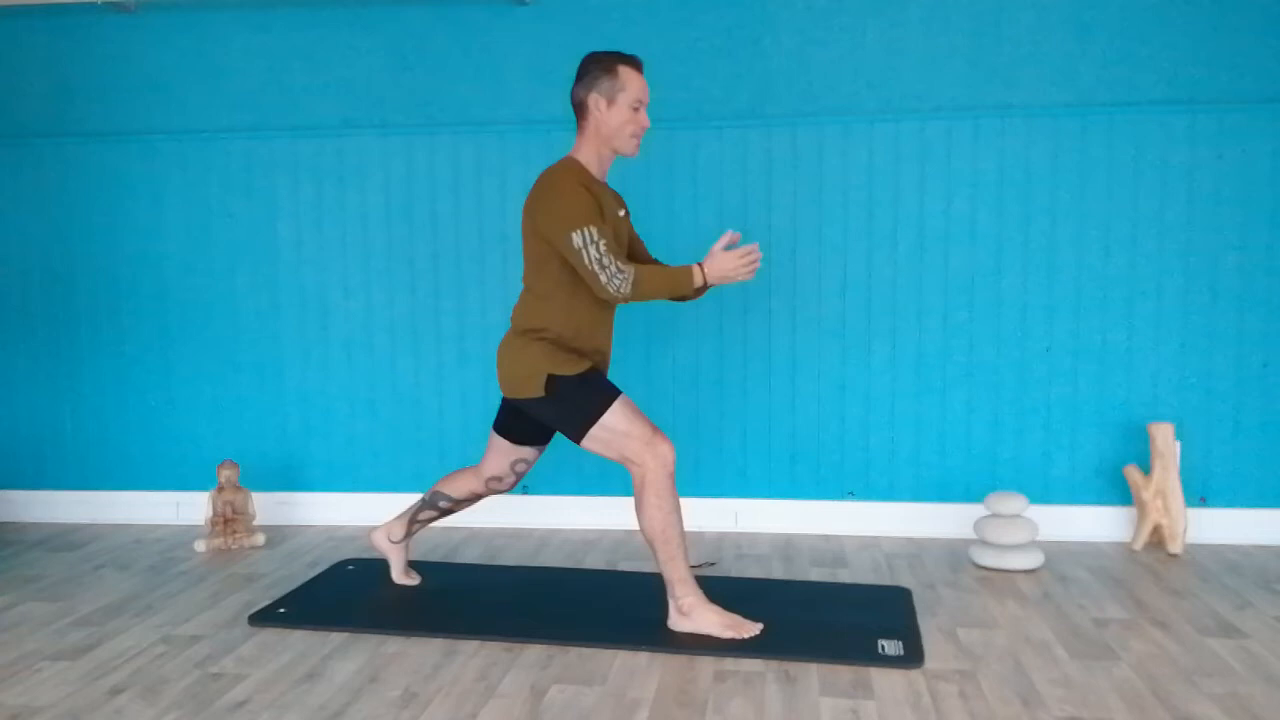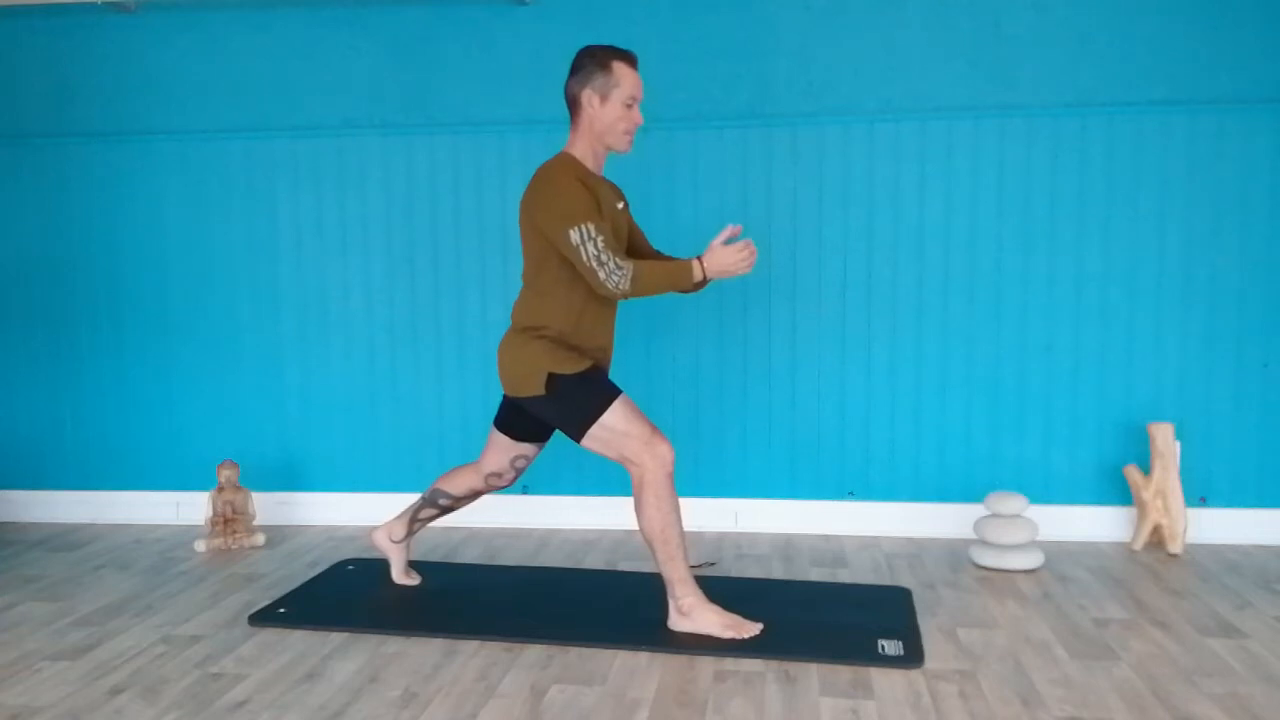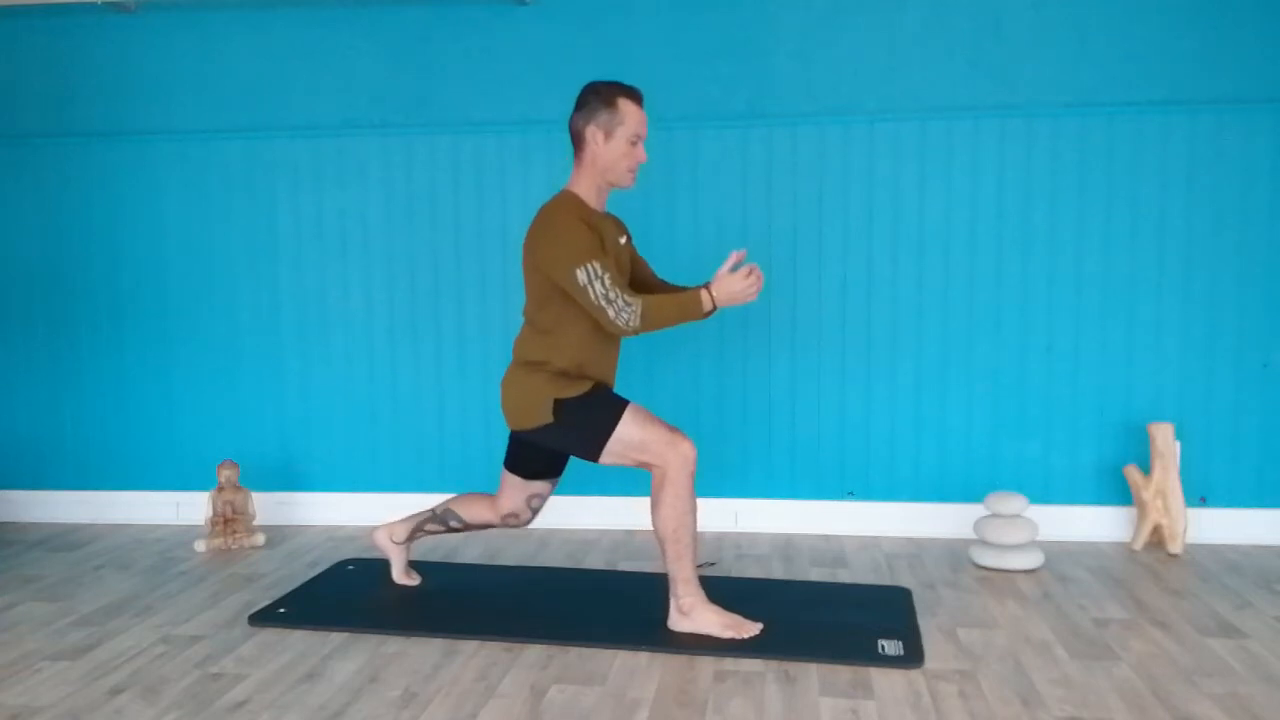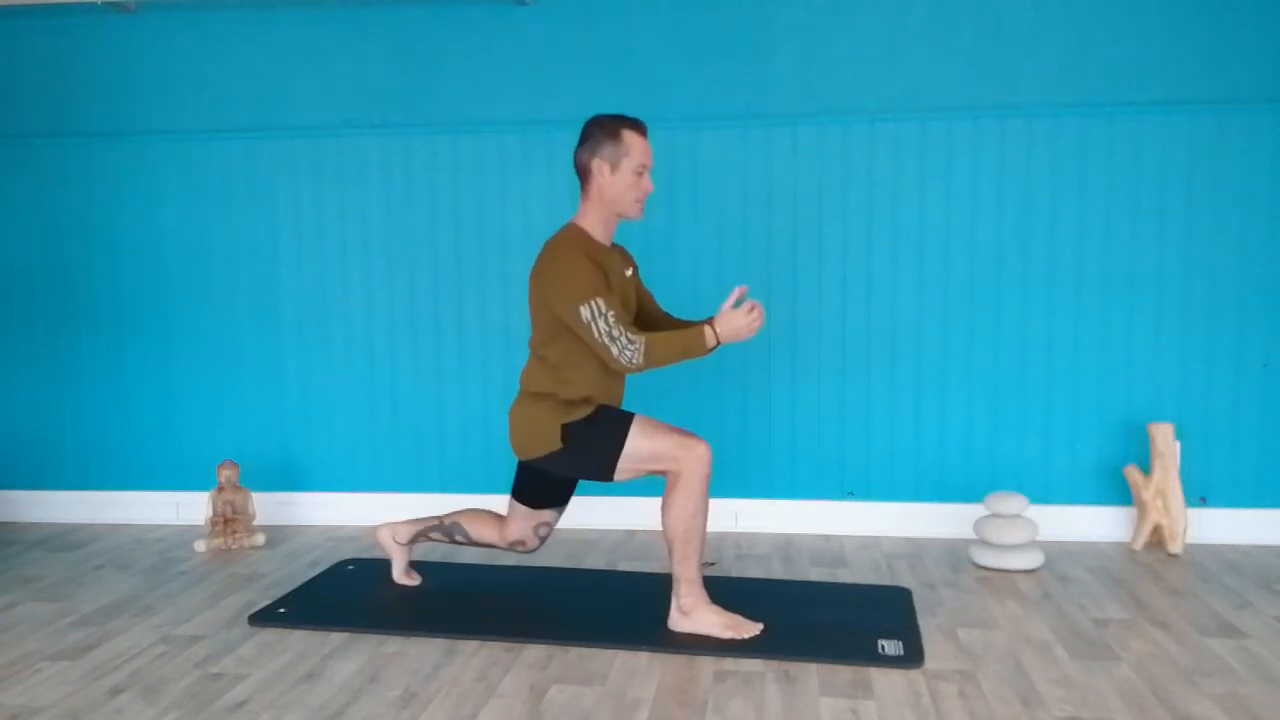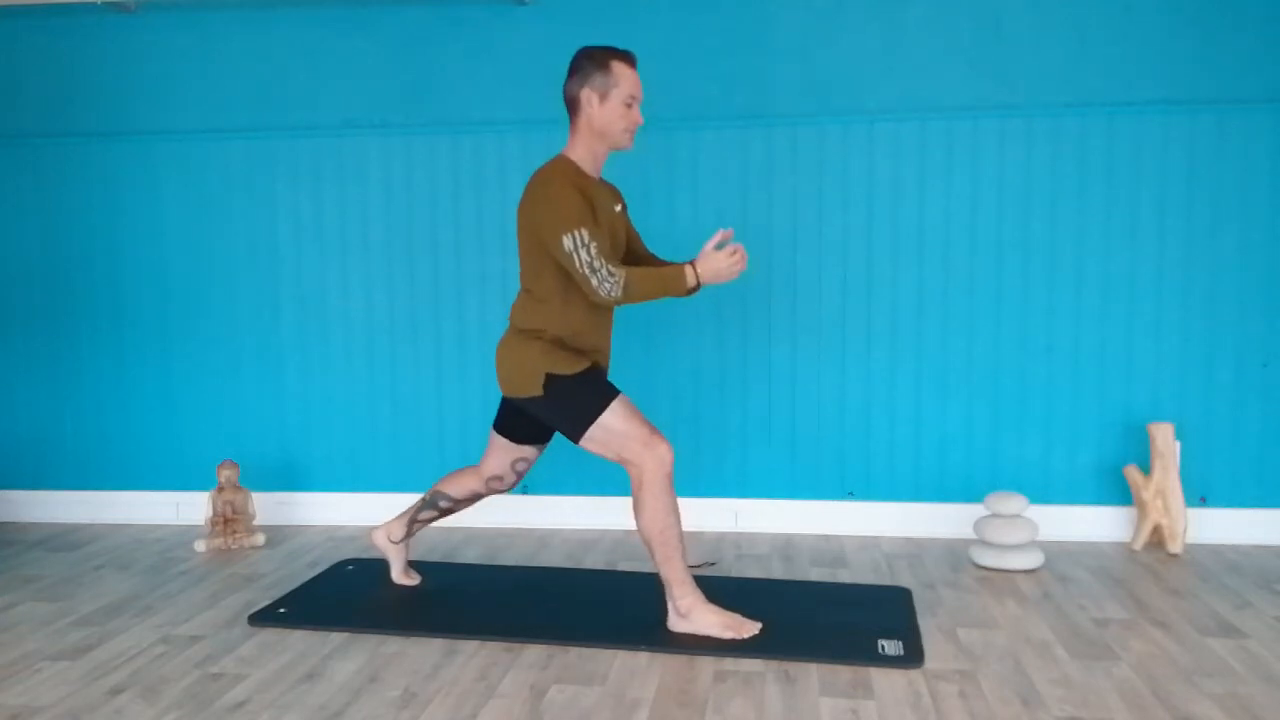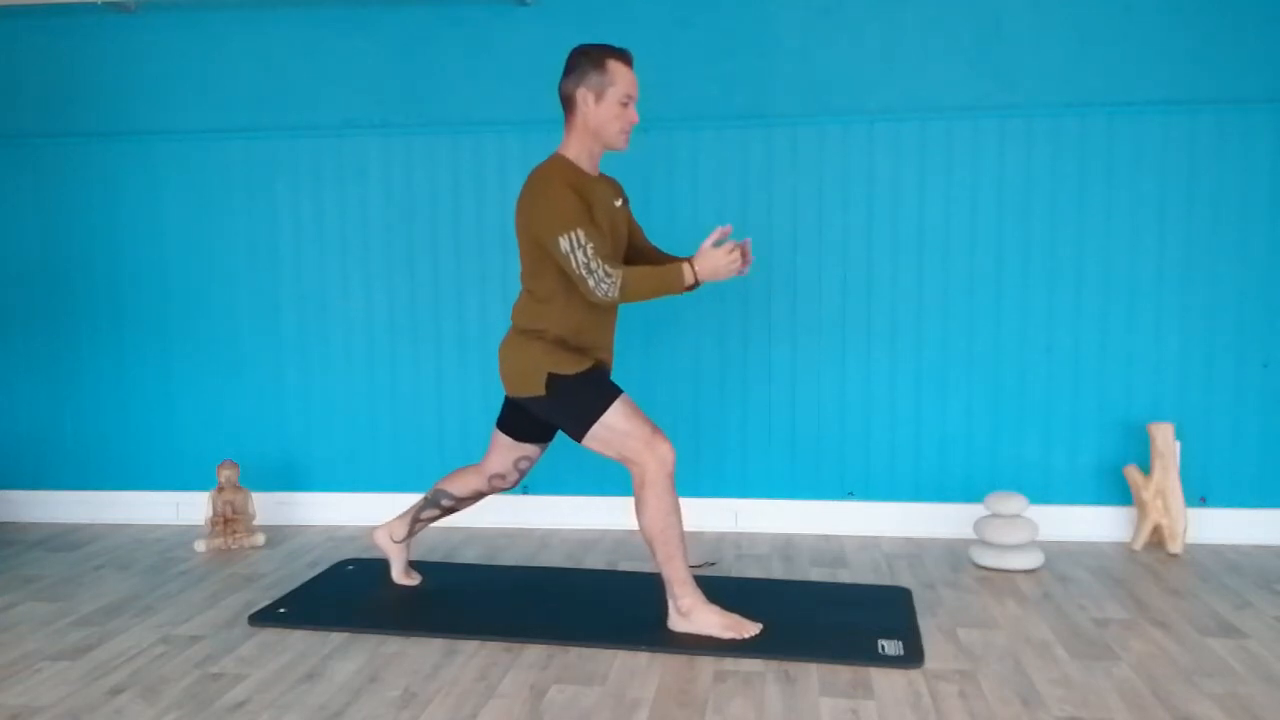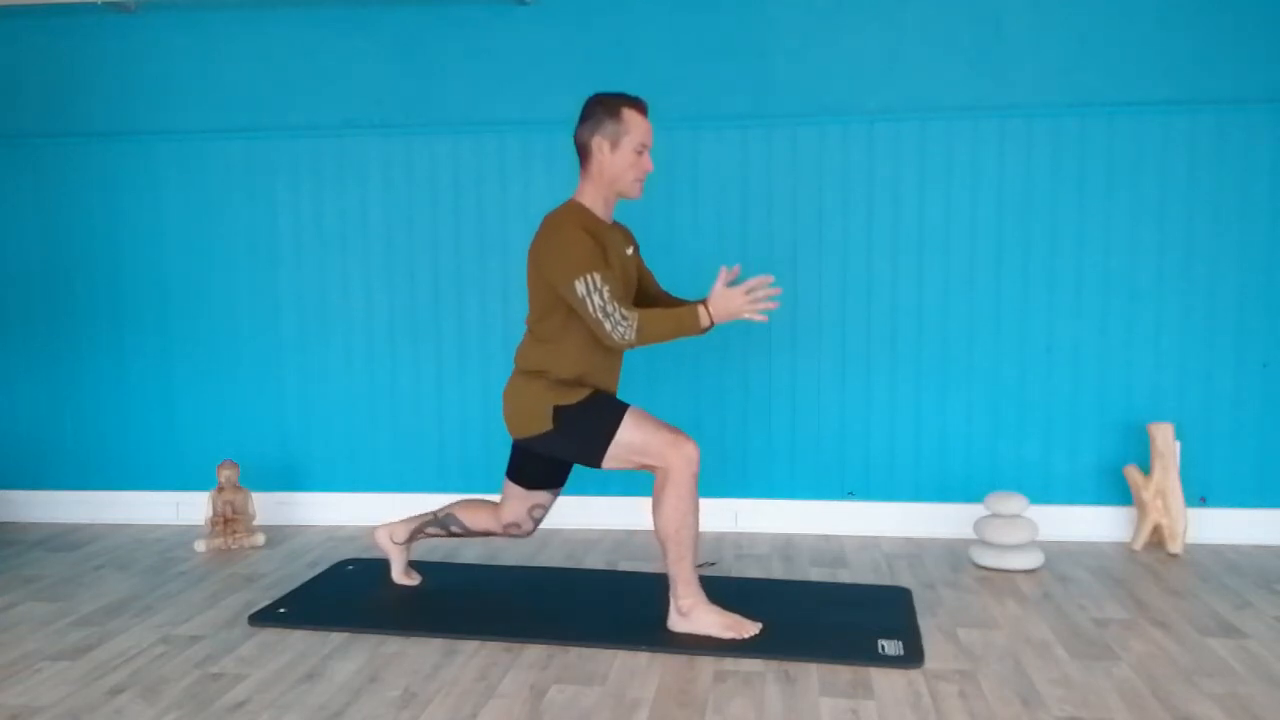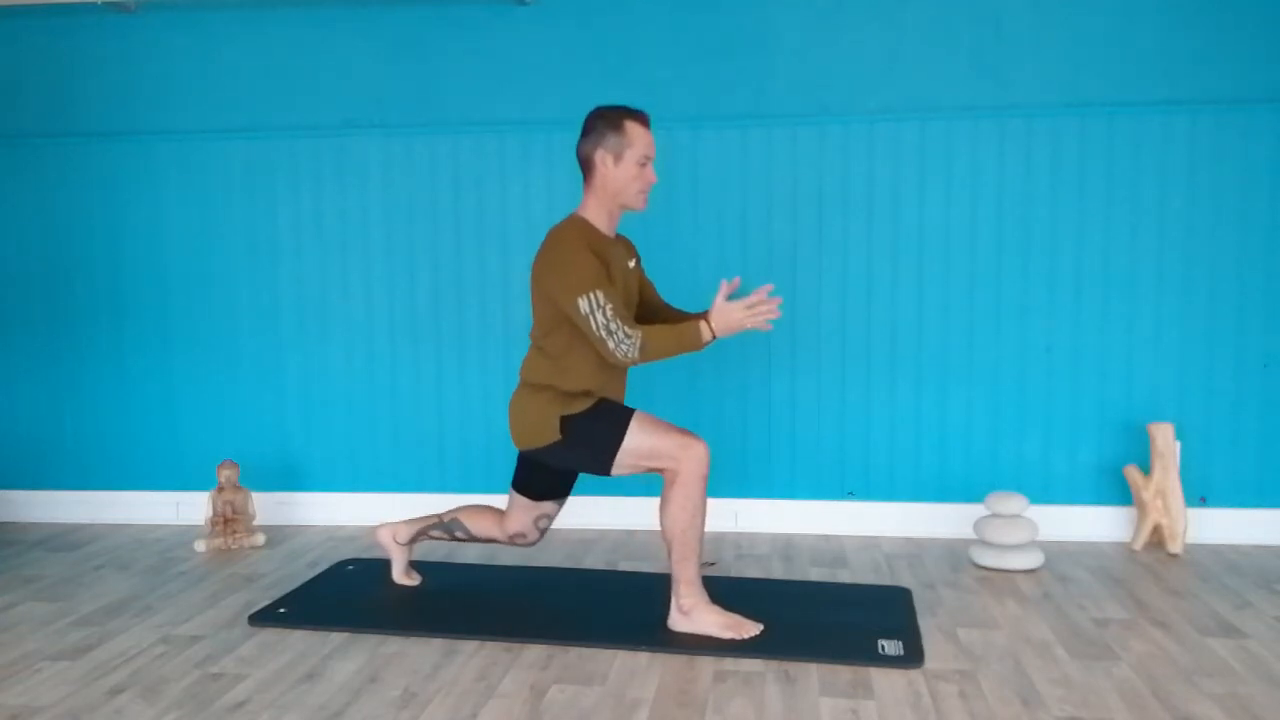
dt=0.7s
person 1, frame 1
left shoulder: (605, 198)
right shoulder: (562, 191)
left elbow: (643, 272)
right elbow: (614, 283)
left wrist: (704, 276)
right wrist: (703, 274)
left hip: (550, 363)
right hip: (546, 363)
left knee: (493, 476)
right knee: (655, 454)
left ankle: (394, 533)
right ankle: (687, 606)
person 1, frame 2
left shoulder: (605, 193)
right shoulder: (558, 186)
left elbow: (646, 261)
right elbow: (613, 278)
left wrist: (704, 265)
right wrist: (702, 268)
left hip: (553, 360)
right hip: (546, 360)
left knee: (492, 472)
right knee: (653, 454)
left ankle: (396, 532)
right ankle: (687, 606)
person 1, frame 3
left shoulder: (610, 228)
right shoulder: (561, 225)
left elbow: (654, 294)
right elbow: (622, 316)
left wrist: (710, 292)
right wrist: (710, 298)
left hip: (553, 393)
right hip: (549, 393)
left knee: (509, 511)
right knee: (675, 452)
left ankle: (398, 534)
right ankle: (688, 605)
person 1, frame 4
left shoulder: (615, 259)
right shoulder: (568, 260)
left elbow: (657, 327)
right elbow: (625, 351)
left wrist: (714, 323)
right wrist: (714, 334)
left hip: (564, 420)
right hip: (556, 421)
left knee: (516, 536)
right knee: (691, 456)
left ankle: (402, 535)
right ankle: (689, 606)
person 1, frame 5
left shoulder: (604, 194)
right shoulder: (556, 189)
left elbow: (639, 265)
right elbow: (606, 284)
left wrist: (697, 268)
right wrist: (696, 275)
left hip: (552, 362)
right hip: (545, 363)
left knee: (495, 476)
right knee: (653, 455)
left ankle: (395, 533)
right ankle: (686, 607)
person 1, frame 6
left shoulder: (606, 191)
right shoulder: (552, 189)
left elbow: (643, 259)
right elbow: (602, 284)
left wrist: (705, 262)
right wrist: (695, 272)
left hip: (555, 360)
right hip: (548, 362)
left knee: (496, 474)
right knee: (654, 454)
left ankle: (397, 533)
right ankle: (686, 606)
person 1, frame 7
left shoulder: (618, 237)
right shoulder: (565, 234)
left elbow: (656, 305)
right elbow: (619, 328)
left wrist: (711, 306)
right wrist: (708, 315)
left hip: (557, 401)
right hip: (550, 401)
left knee: (513, 520)
right knee: (679, 454)
left ankle: (399, 535)
right ankle: (688, 606)
person 1, frame 8
left shoulder: (620, 250)
right shoulder: (569, 250)
left elbow: (656, 316)
right elbow: (621, 345)
left wrist: (712, 318)
right wrist: (710, 328)
left hip: (563, 412)
right hip: (557, 413)
left knee: (517, 530)
right knee: (688, 455)
left ankle: (402, 535)
right ankle: (689, 606)
